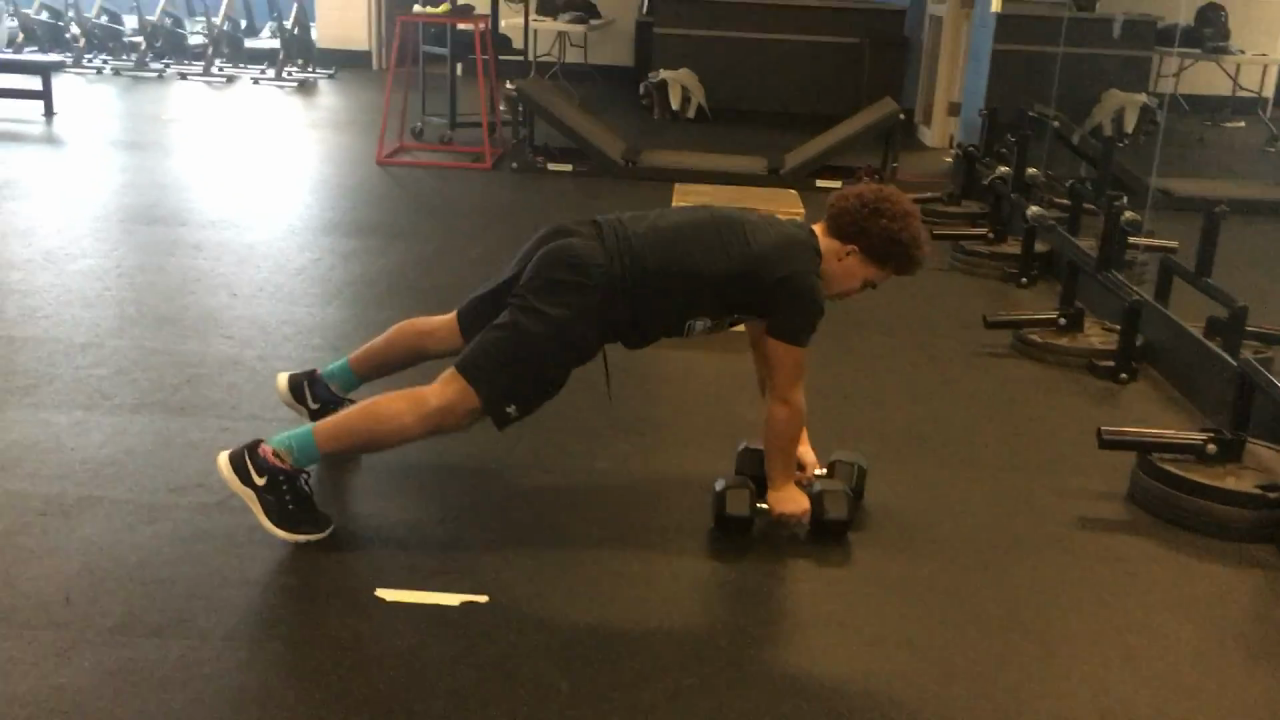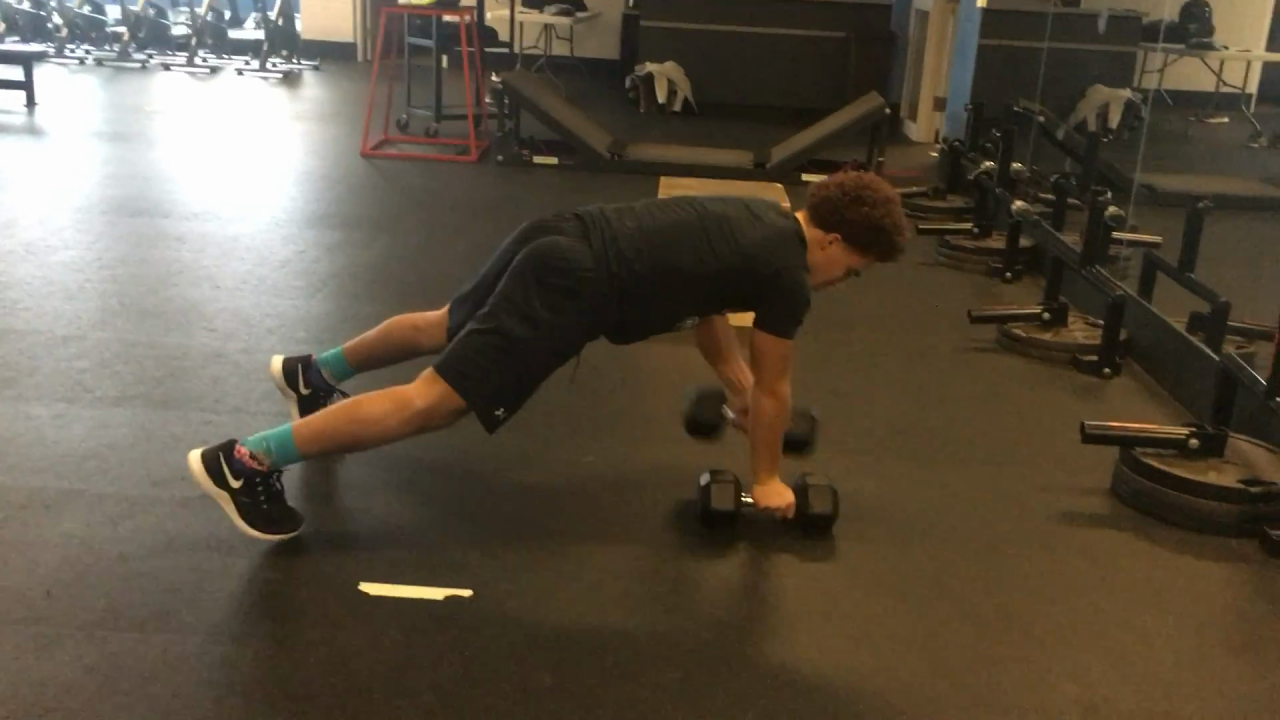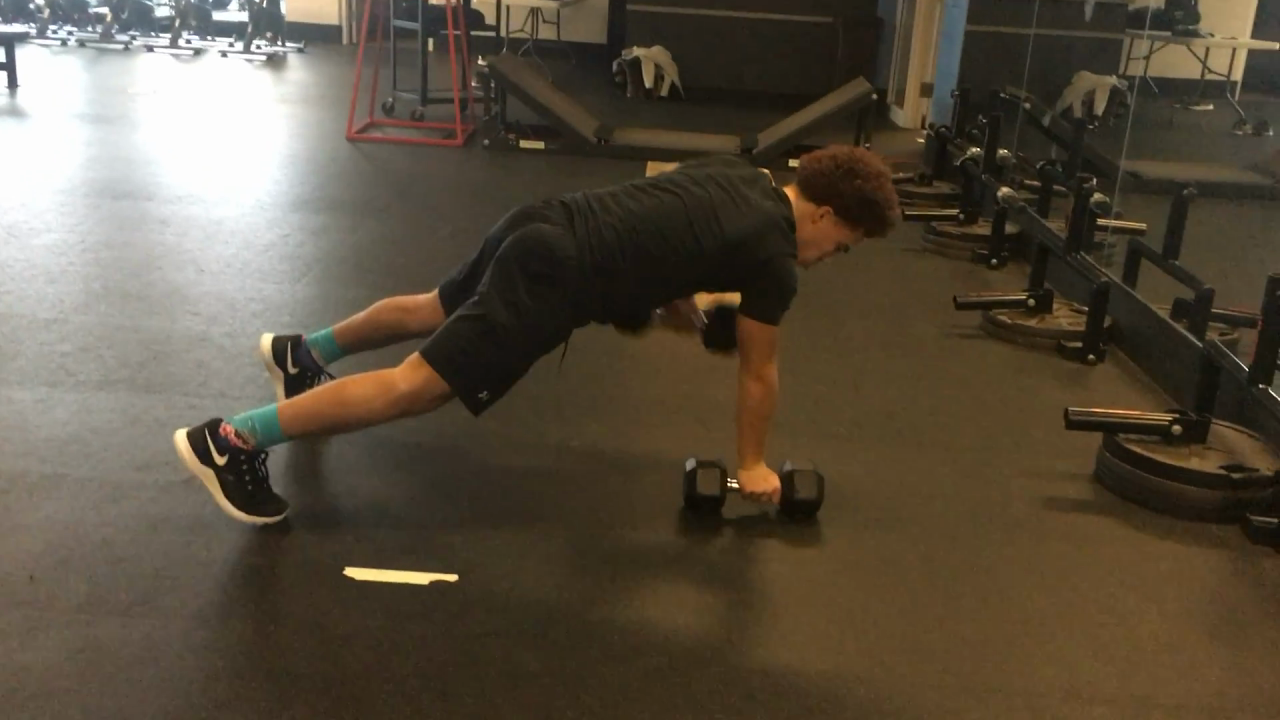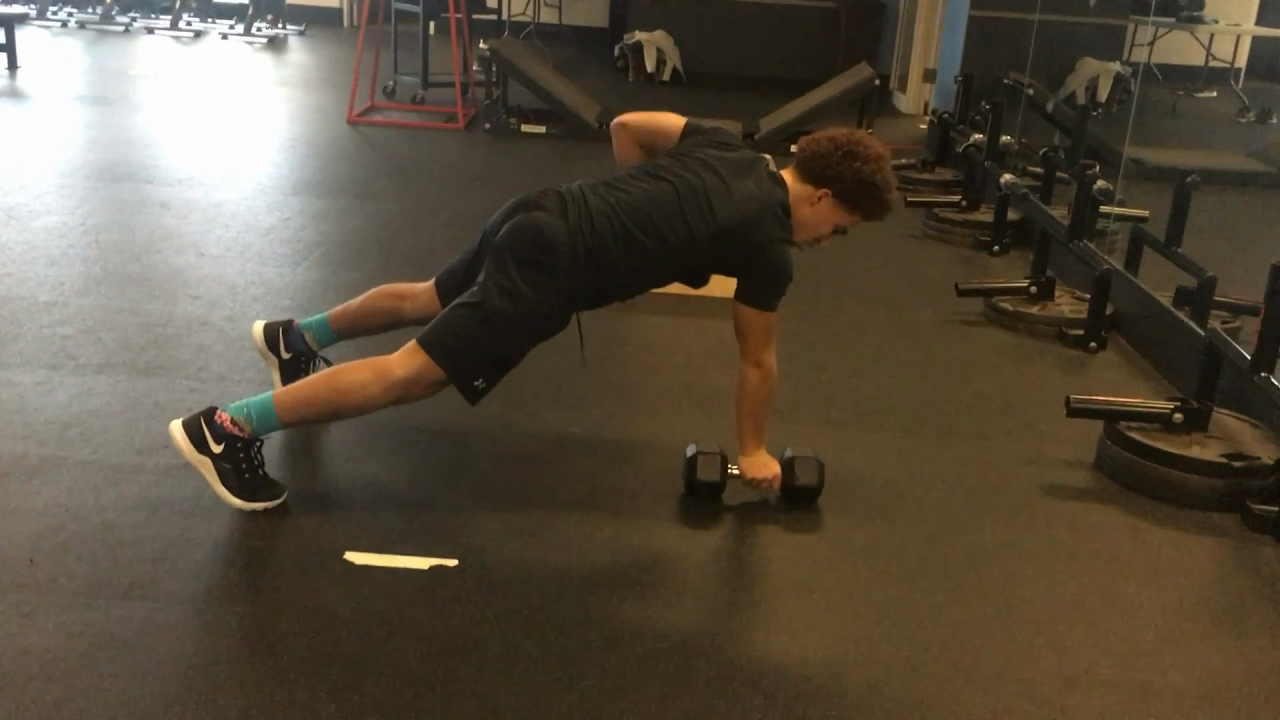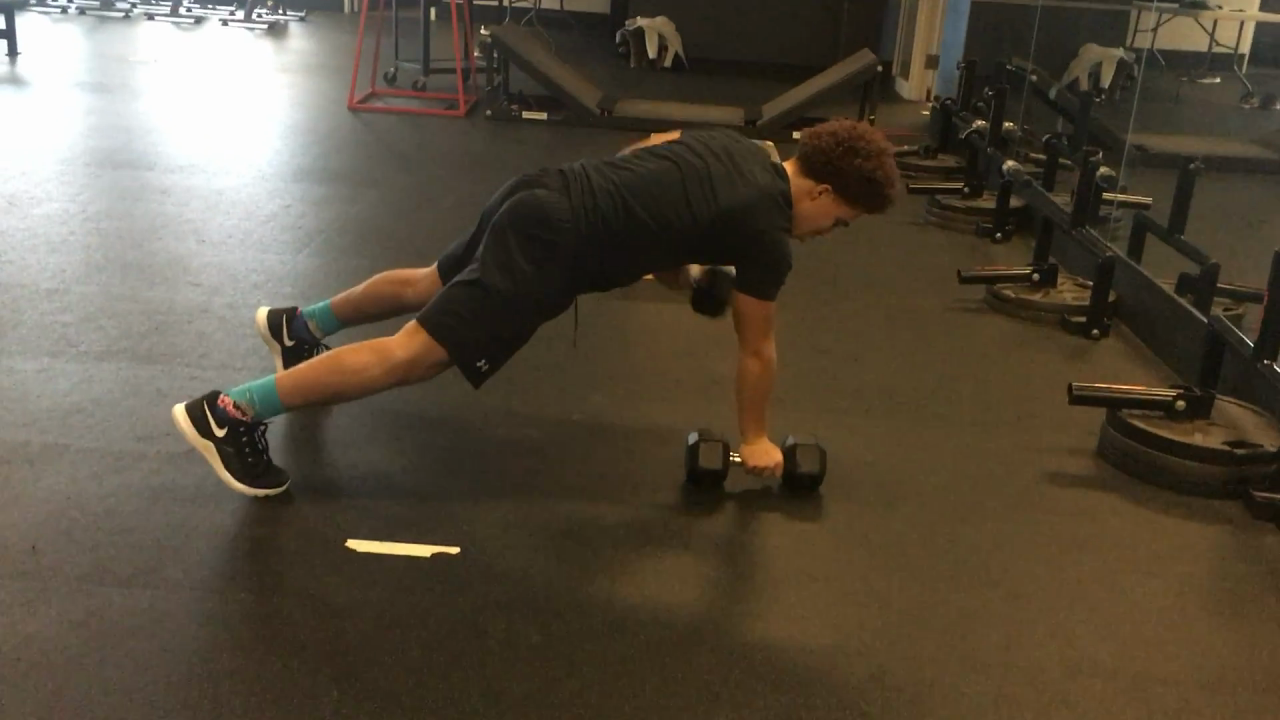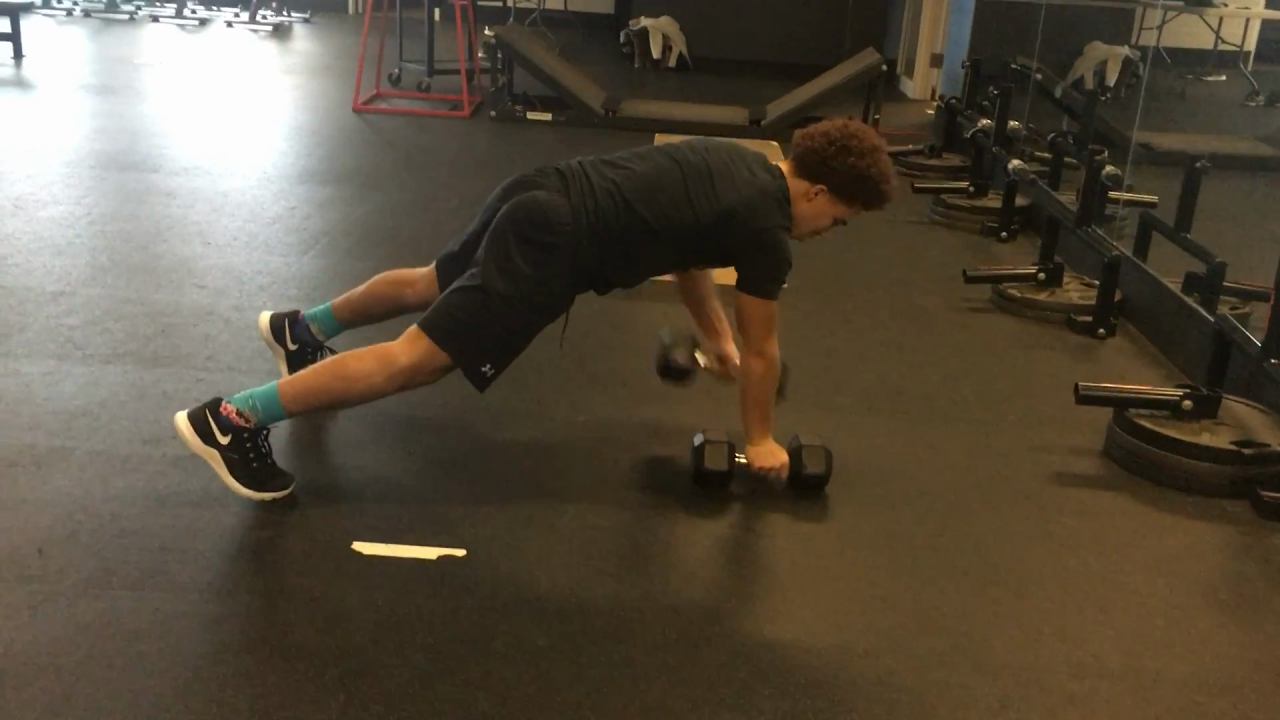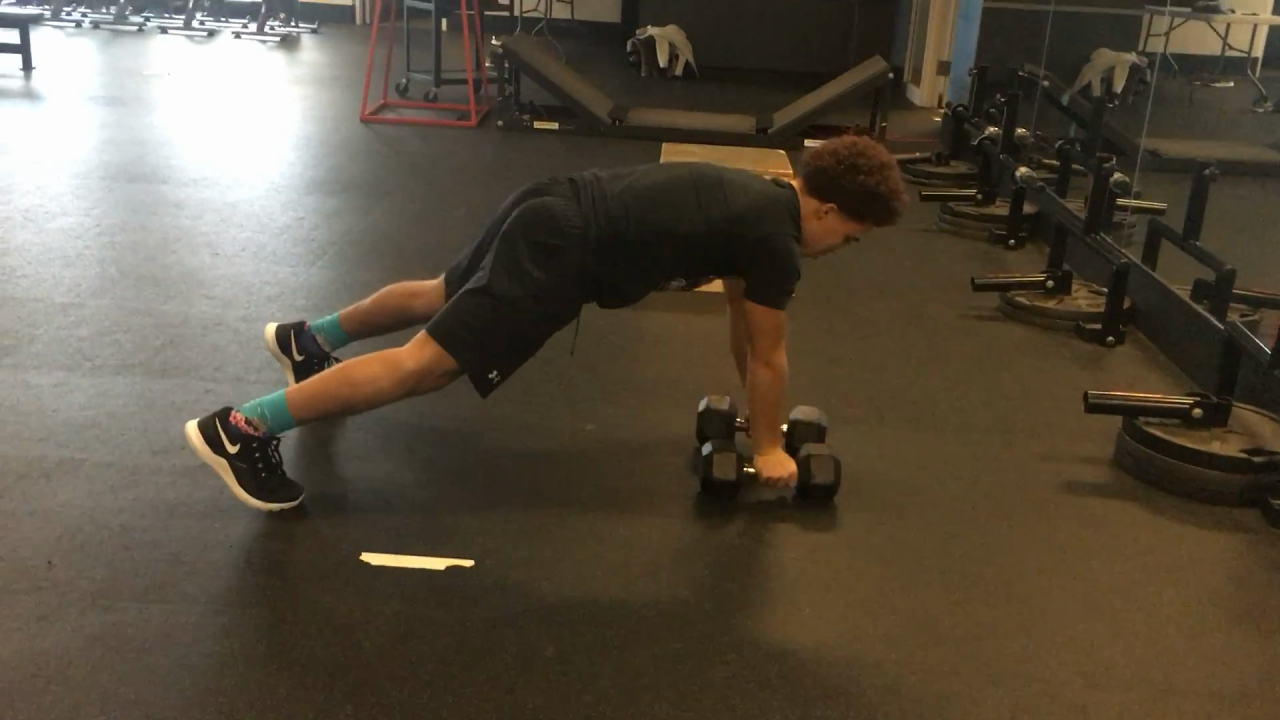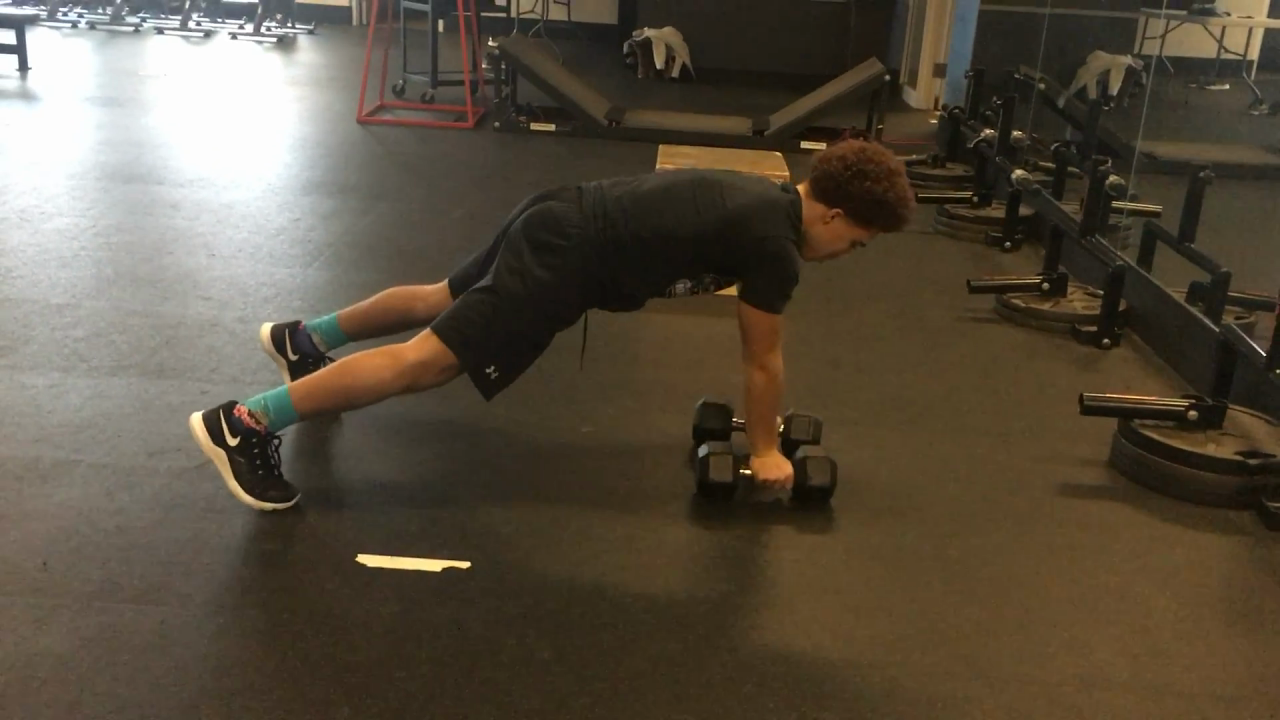
dt=0.2s
person 1, frame 1
left shoulder: (784, 241)
right shoulder: (800, 281)
left elbow: (765, 350)
right elbow: (786, 395)
left wrist: (794, 441)
right wrist: (780, 484)
left hip: (574, 248)
right hip: (583, 295)
left knee: (450, 333)
right knee: (448, 402)
left ankle: (319, 385)
right ankle: (271, 461)
person 1, frame 2
left shoulder: (762, 218)
right shoulder: (788, 275)
right elbow: (773, 389)
left wrist: (739, 394)
right wrist: (765, 479)
left hip: (554, 239)
right hip: (568, 289)
left knee: (445, 329)
right knee: (432, 400)
left ankle: (314, 373)
right ankle: (245, 462)
person 1, frame 3
left shoulder: (742, 174)
right shoulder: (774, 258)
right elbow: (759, 375)
left wrist: (675, 300)
right wrist: (751, 466)
left hip: (541, 225)
right hip: (554, 277)
left knee: (432, 313)
right knee: (417, 385)
left ankle: (300, 352)
right ankle: (230, 441)
person 1, frame 4
left shoulder: (732, 151)
right shoulder: (768, 244)
left elbow: (627, 126)
right elbow: (757, 360)
right wrist: (752, 453)
left hip: (535, 216)
right hip: (552, 266)
left knee: (428, 301)
right knee: (413, 371)
left ankle: (294, 339)
right ankle: (225, 428)
person 1, frame 5
left shoulder: (737, 145)
right shoulder: (766, 231)
right elbow: (757, 350)
right wrist: (754, 440)
left hip: (536, 196)
right hip: (553, 247)
left knee: (429, 287)
right knee: (415, 352)
left ankle: (296, 325)
right ankle: (229, 413)
person 1, frame 6
left shoulder: (739, 161)
right shoulder: (766, 229)
right elbow: (763, 350)
left wrist: (715, 341)
right wrist: (759, 440)
left hip: (537, 193)
right hip: (551, 245)
left knee: (429, 286)
right knee: (419, 356)
left ankle: (299, 328)
right ankle: (232, 421)
person 1, frame 7
left shoulder: (757, 197)
right shoulder: (776, 240)
left elbow: (740, 308)
right elbow: (769, 358)
left wrist: (747, 400)
right wrist: (767, 448)
left hip: (549, 204)
right hip: (561, 251)
left knee: (440, 297)
right knee: (427, 360)
left ankle: (307, 339)
right ankle: (241, 429)
person 1, frame 8
left shoulder: (767, 204)
right shoulder: (775, 245)
left elbow: (751, 339)
right elbow: (764, 360)
left wrist: (758, 411)
right wrist: (764, 450)
left hip: (558, 216)
right hip: (564, 258)
left knee: (441, 303)
right knee: (429, 358)
left ankle: (305, 340)
right ankle: (244, 423)
